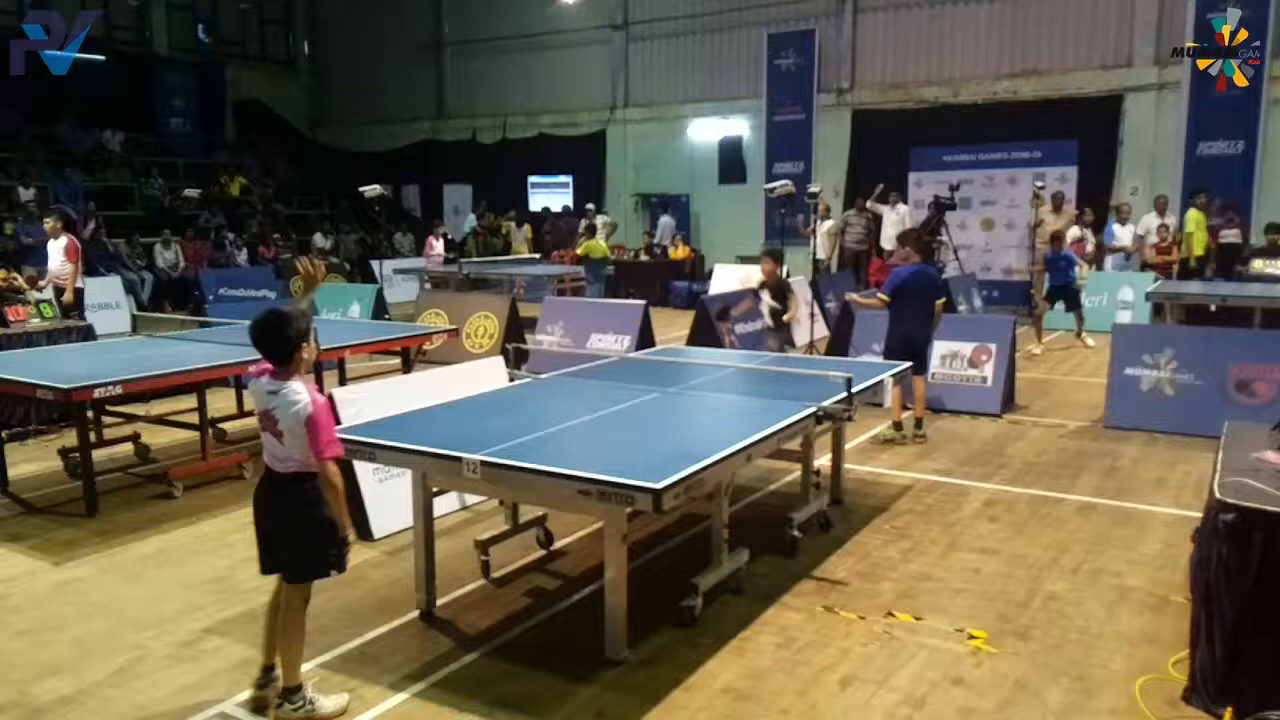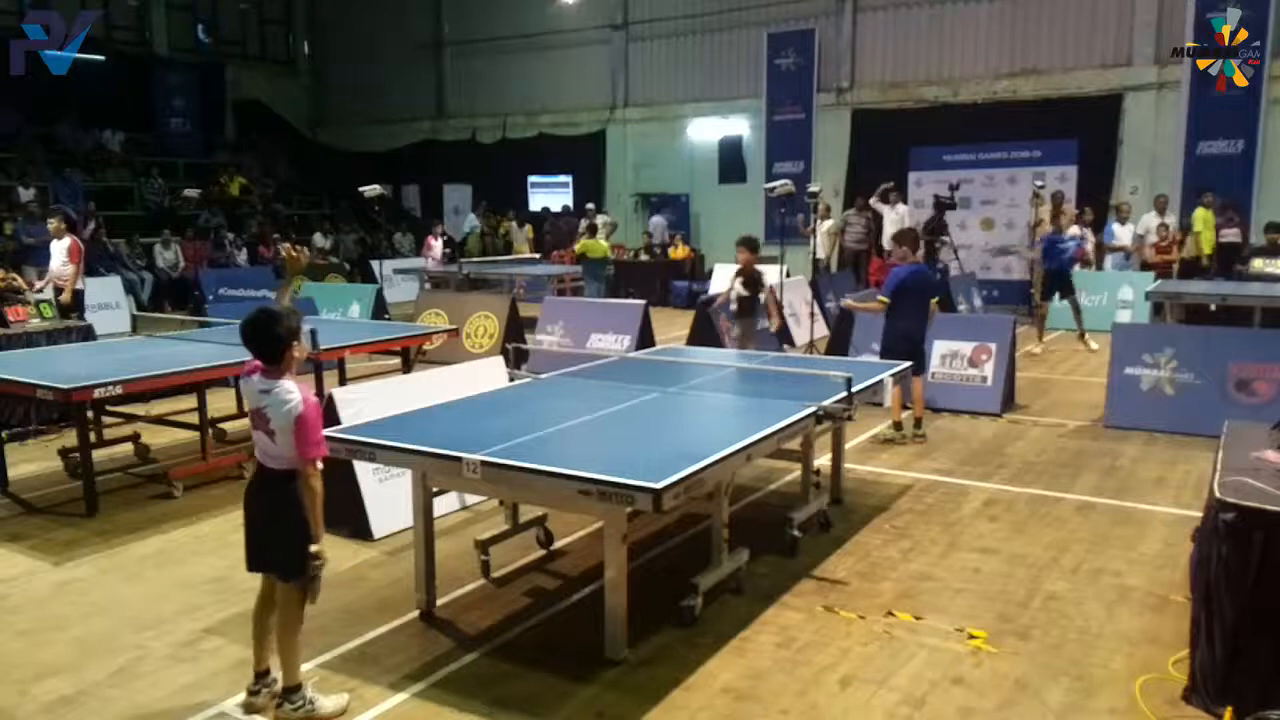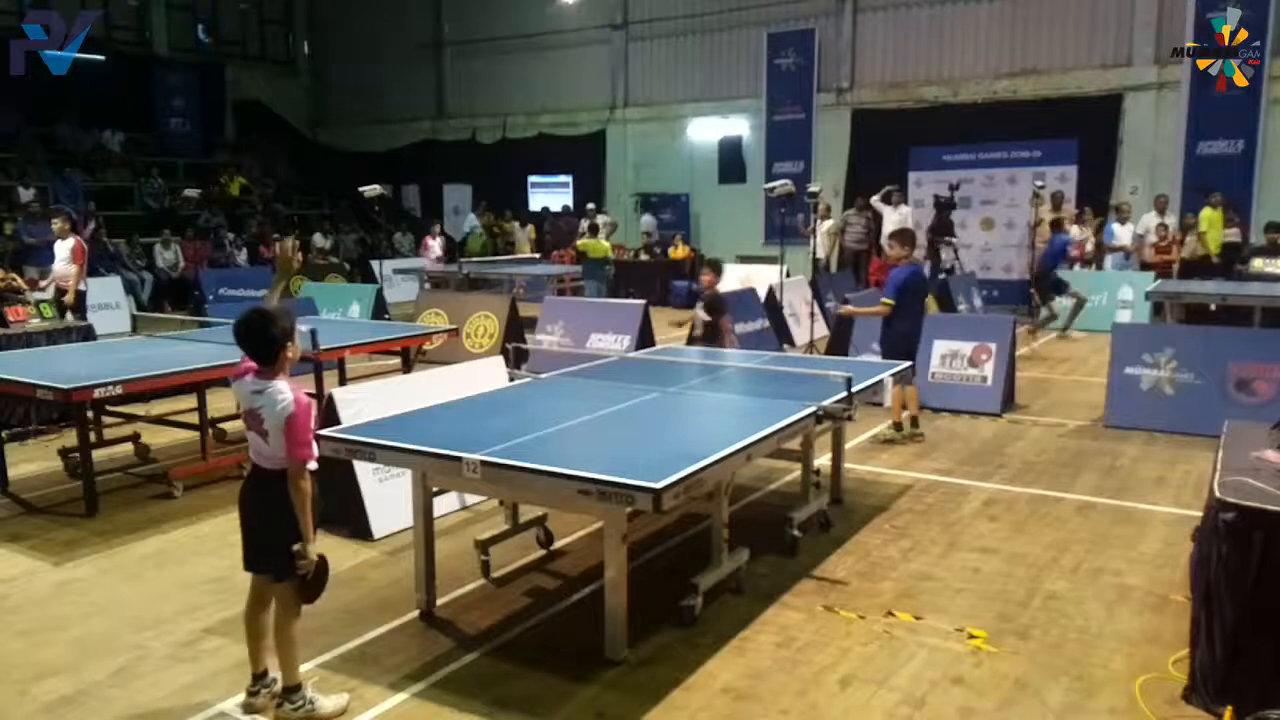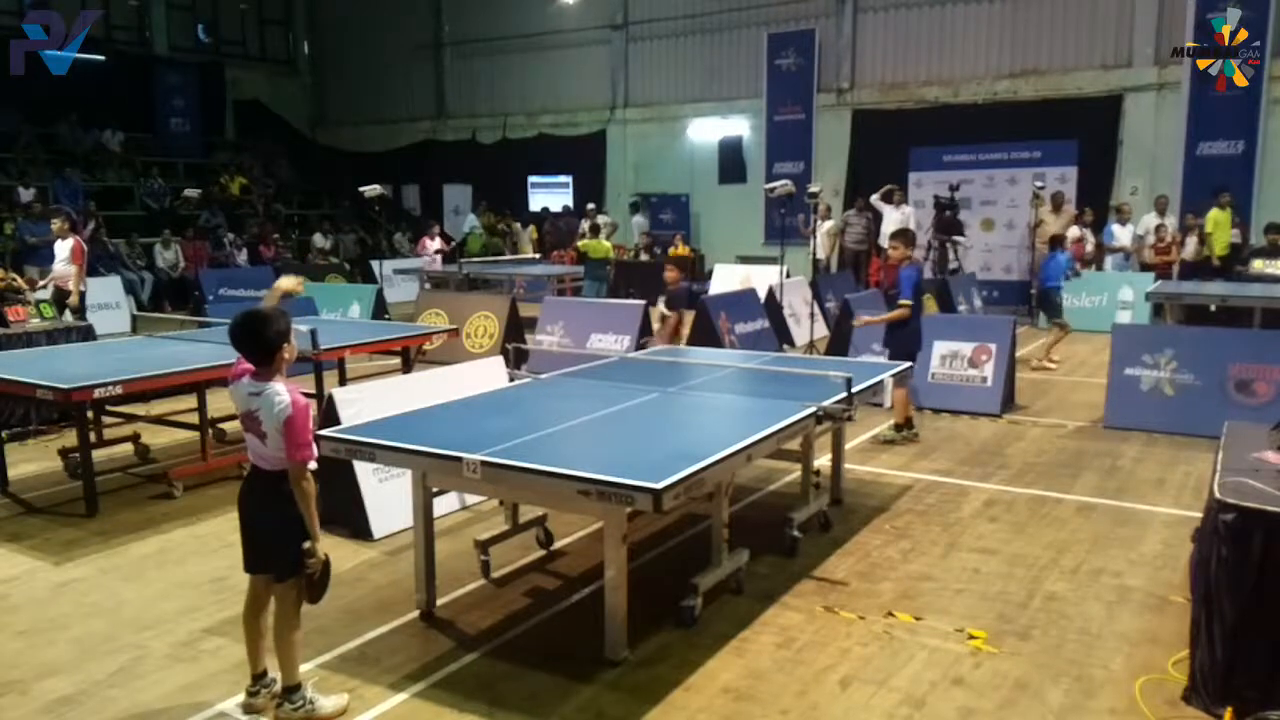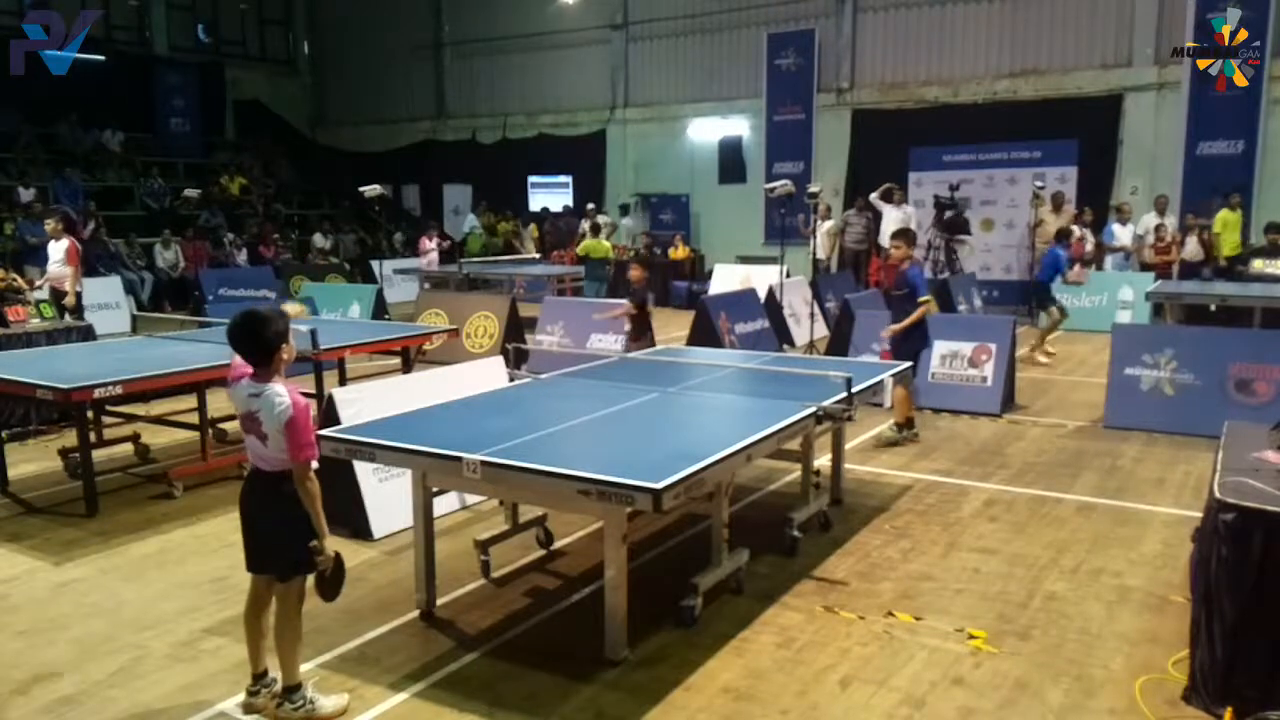
dt=0.2s
person 1, frame 1
left shoulder: (258, 379)
right shoulder: (312, 405)
left elbow: (282, 331)
right elbow: (328, 473)
left wrist: (305, 291)
right wrist: (345, 524)
left hip: (270, 490)
right hip: (302, 497)
left knee: (283, 589)
right knee: (297, 600)
left ankle: (267, 682)
person 1, frame 2
left shoulder: (251, 377)
right shoulder: (303, 403)
left elbow: (267, 344)
right elbow: (310, 476)
right wrist: (318, 536)
left hip: (262, 492)
right hip: (289, 499)
left knee: (270, 590)
right knee: (293, 602)
left ankle: (259, 683)
person 1, frame 3
left shoulder: (245, 377)
right shoulder: (294, 403)
left elbow: (256, 341)
right elbow: (299, 478)
right wrist: (308, 537)
left hip: (255, 489)
right hip: (281, 497)
left knee: (261, 591)
right knee: (288, 601)
left ankle: (258, 685)
person 1, frame 4
left shoulder: (239, 382)
right shoulder: (292, 404)
left elbow: (248, 341)
right elbow: (299, 476)
left wrist: (274, 294)
right wrist: (315, 534)
left hip: (254, 490)
right hip: (283, 498)
left knee: (258, 590)
right knee: (288, 599)
person 1, frame 5
left shoulder: (238, 385)
right shoulder: (292, 405)
left elbow: (241, 358)
right elbow: (303, 475)
left wrist: (277, 318)
right wrist: (323, 533)
left hip: (255, 491)
right hip: (285, 498)
left knee: (260, 591)
right knee: (289, 599)
left ankle: (260, 684)
person 2, frame 1
left shoulder: (899, 273)
right shoulder: (933, 274)
left elbow: (880, 302)
right elbow: (938, 309)
left wrist: (857, 299)
right wrist: (930, 331)
left hip: (899, 336)
right hip: (921, 335)
right knee: (919, 378)
left ankle: (897, 429)
right ankle: (919, 428)
person 2, frame 2
left shoulder: (897, 273)
right shoulder: (928, 273)
left elbow: (881, 306)
right elbow: (932, 308)
left wrist: (854, 305)
left hip: (896, 336)
right hip: (917, 335)
left knee: (894, 380)
right knee: (917, 379)
left ankle: (897, 429)
right ankle: (918, 428)
person 2, frame 3
left shoulder: (897, 274)
right shoulder: (919, 272)
left elbow: (885, 309)
right elbow: (924, 306)
left wrist: (855, 311)
left hip: (896, 336)
right hip: (911, 334)
left knee: (895, 380)
right knee: (908, 379)
left ankle: (897, 429)
right ankle: (914, 426)
person 2, frame 4
left shoulder: (906, 275)
right shoulder: (912, 272)
left elbow: (904, 311)
left wrist: (873, 320)
left hip: (903, 337)
right hip: (903, 336)
left knee: (898, 381)
right knee: (901, 380)
left ankle: (897, 430)
right ankle: (908, 427)
person 2, frame 5
left shoulder: (913, 274)
right shoulder: (898, 272)
left elbow: (926, 306)
left wrist: (900, 327)
right wrist: (895, 329)
left hip: (911, 336)
right hip: (903, 336)
left knee: (897, 380)
right knee: (903, 380)
left ankle: (898, 428)
right ankle: (909, 426)
